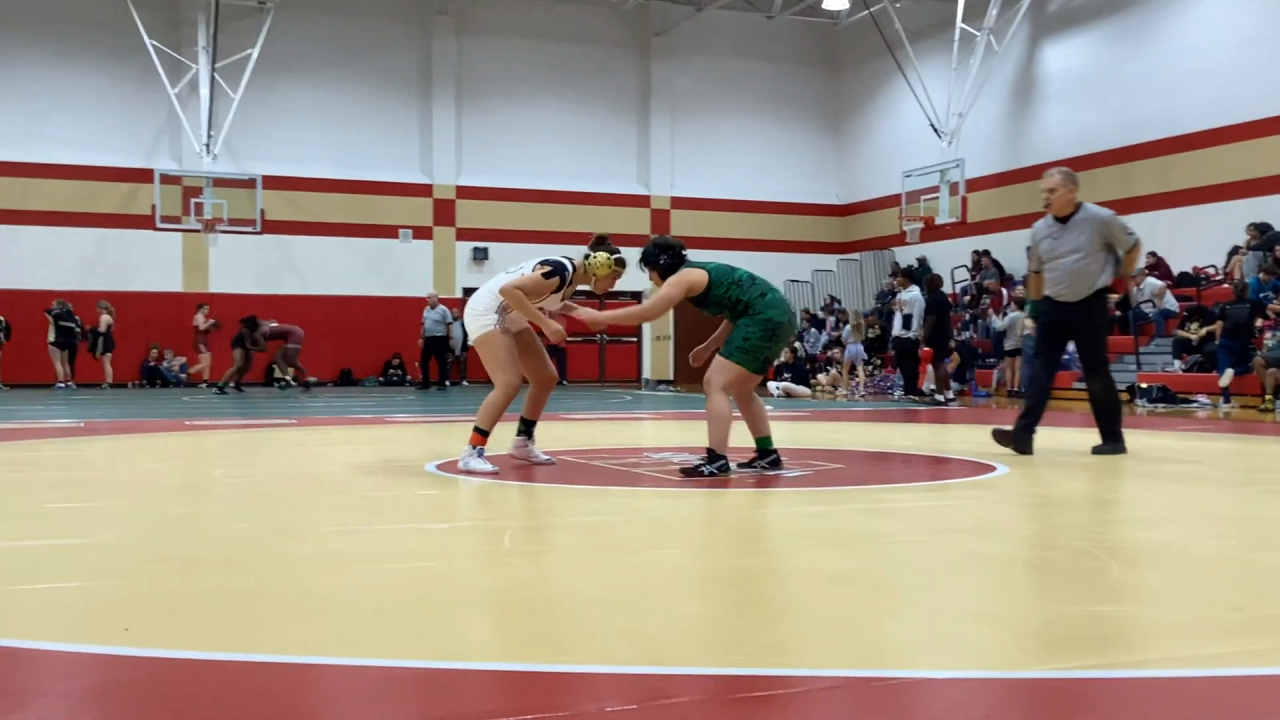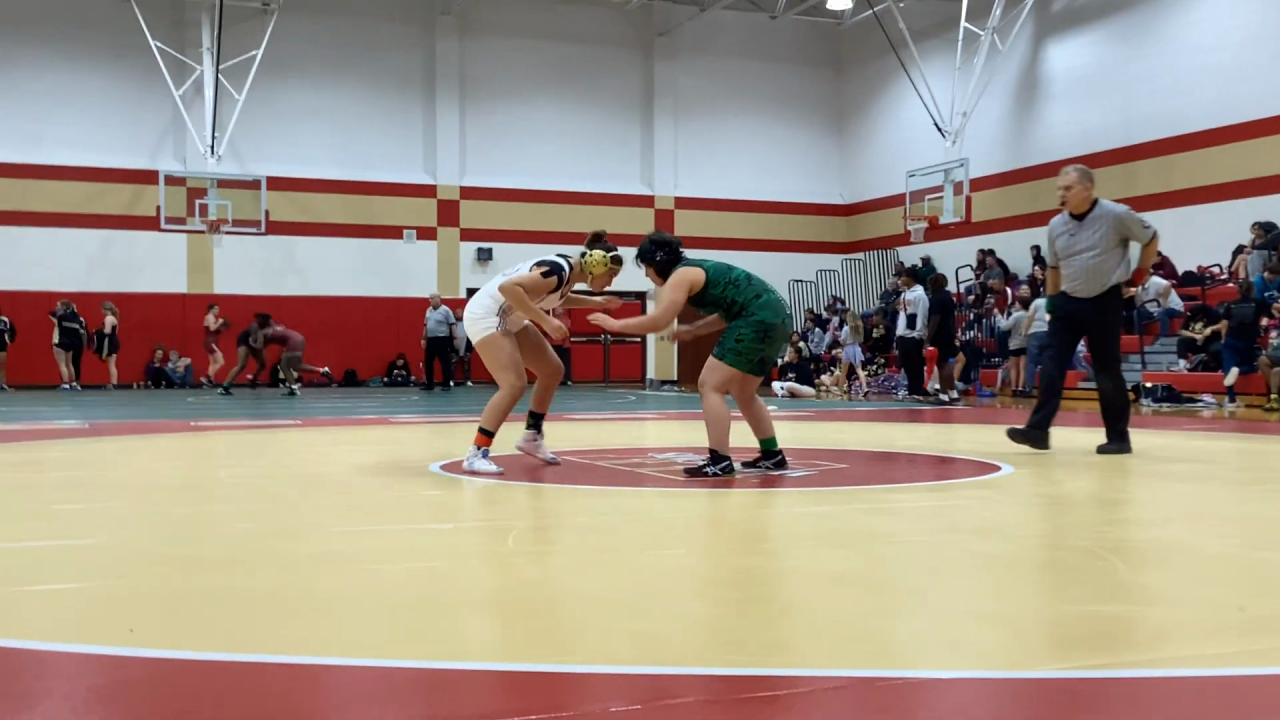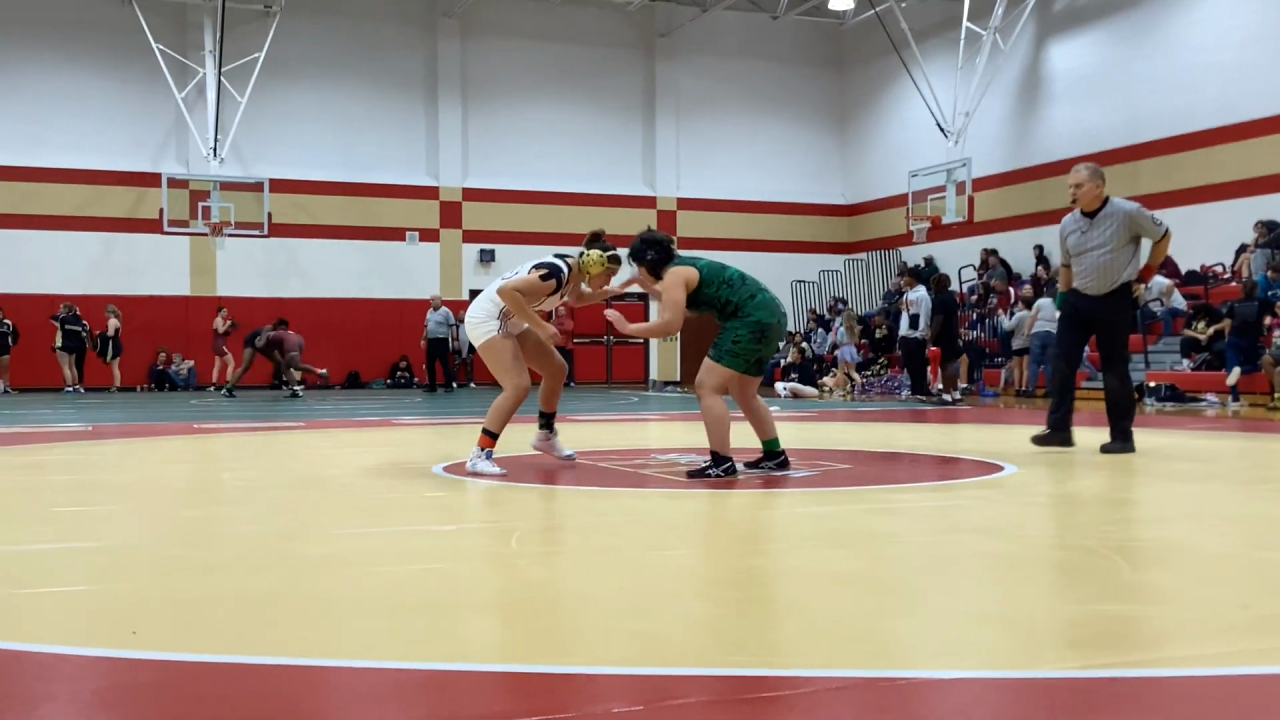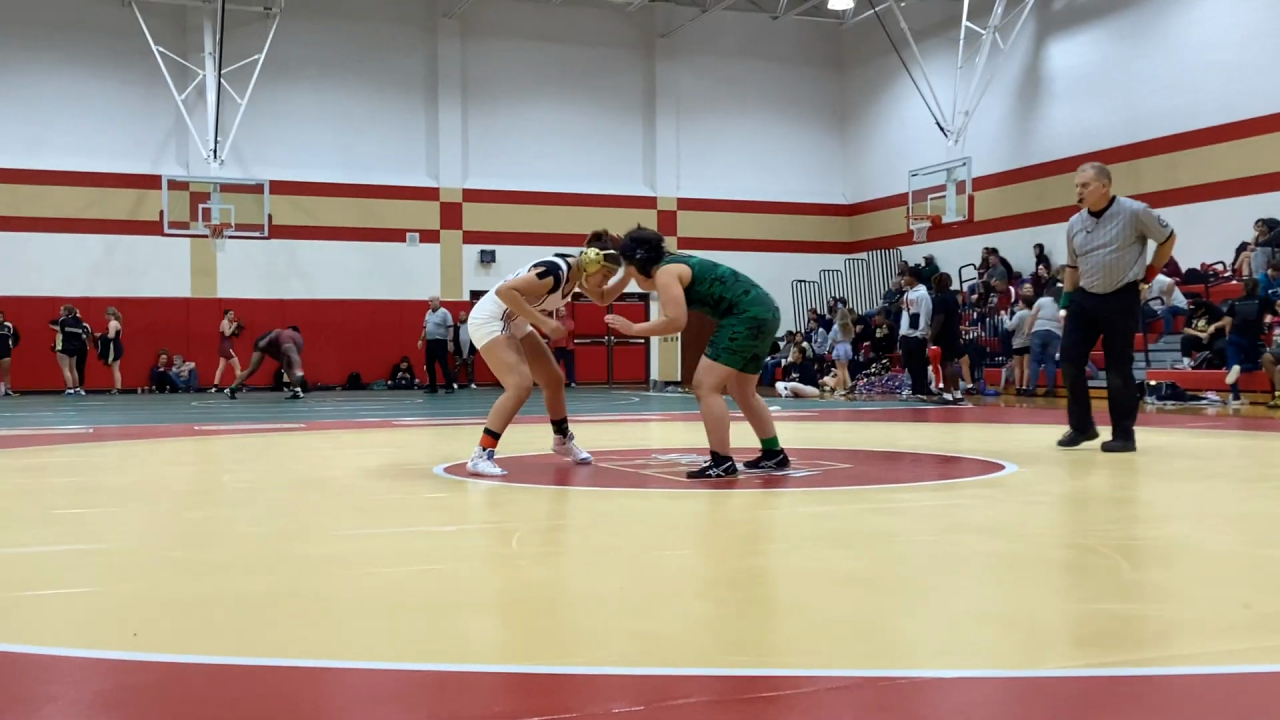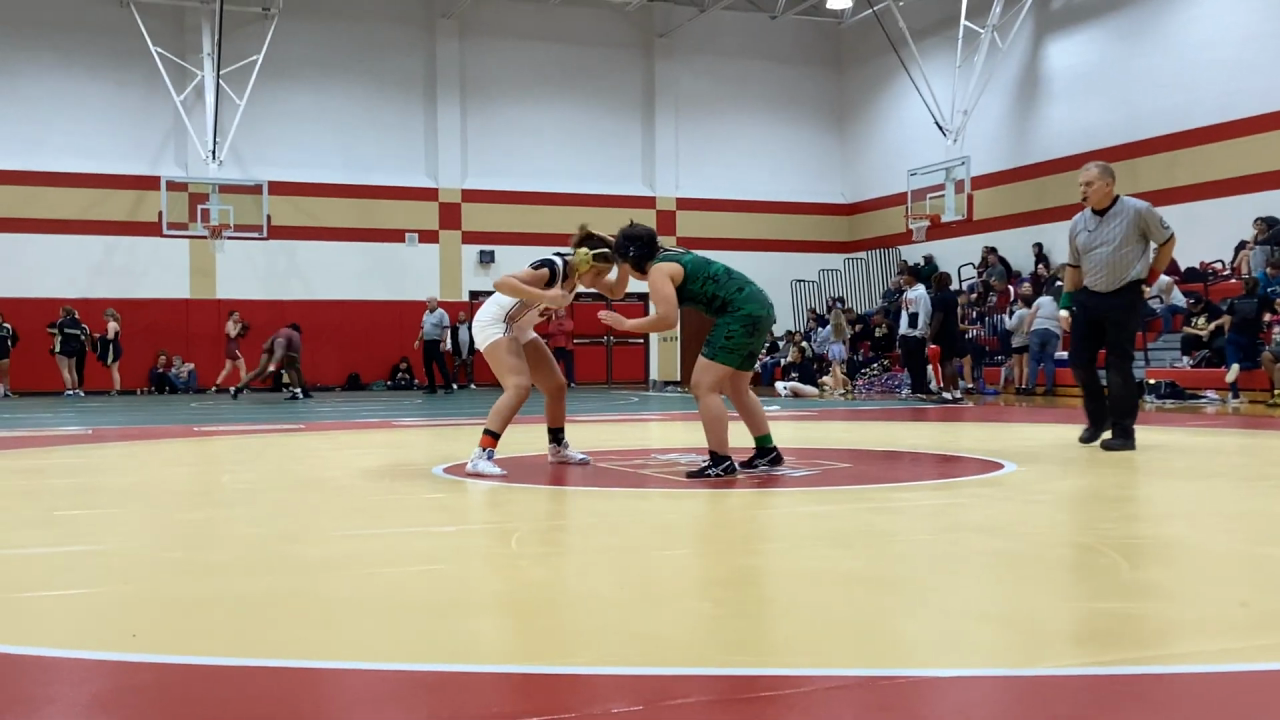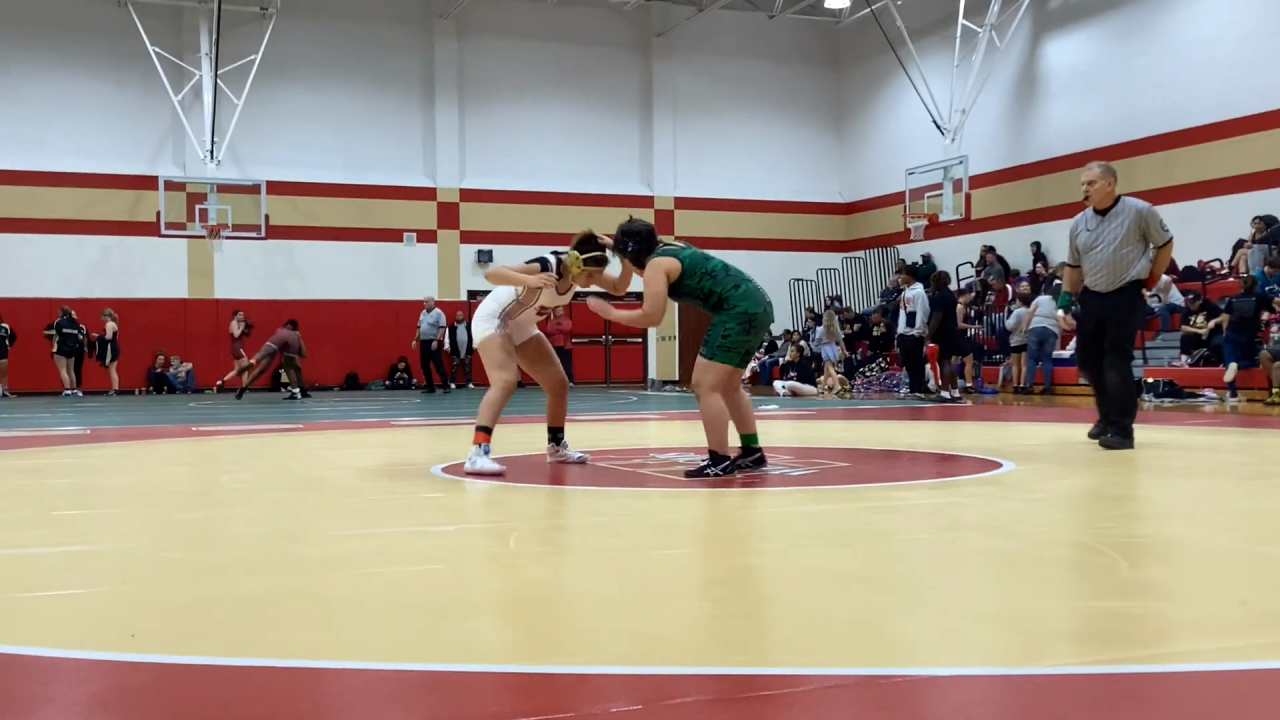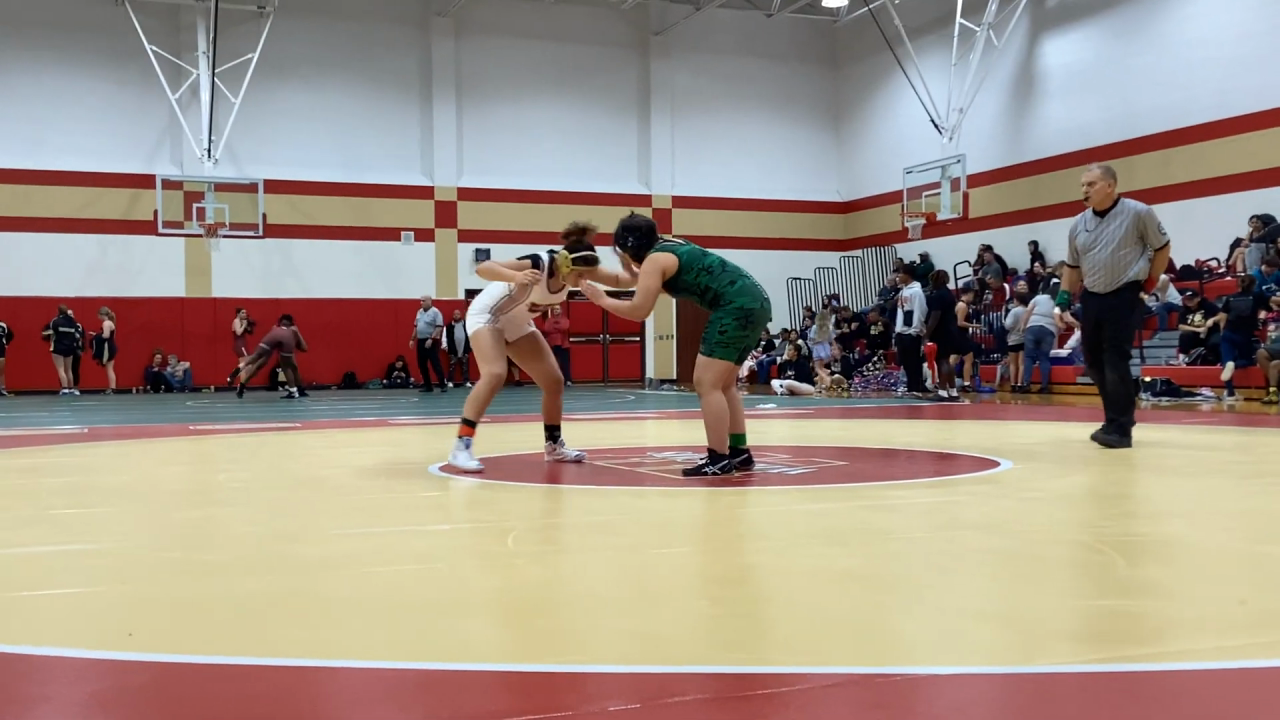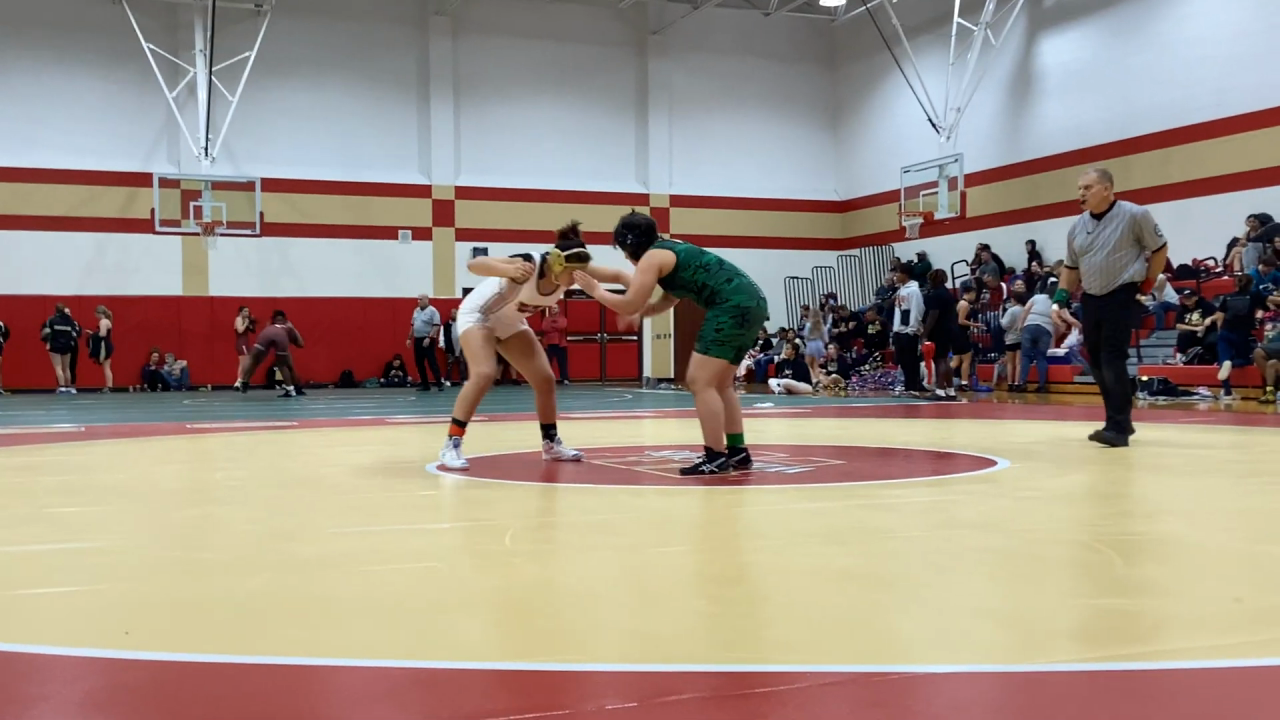
dt=0.1s
person 1, frame 1
left shoulder: (1100, 219)
right shoulder: (1040, 229)
left elbow: (1132, 247)
right wrist: (1033, 307)
left hip: (1089, 307)
right hip: (1052, 307)
left knee: (1096, 373)
right knee: (1041, 369)
left ankle: (1113, 437)
right ankle: (1022, 434)
person 1, frame 2
left shoulder: (1116, 215)
right shoulder: (1056, 225)
left elbow: (1151, 239)
left wrist: (1138, 277)
right wrist: (1050, 301)
left hip: (1105, 303)
right hip: (1067, 303)
left knee: (1107, 370)
right knee: (1053, 365)
left ankle: (1118, 437)
right ankle: (1037, 429)
person 1, frame 3
left shoulder: (1128, 212)
right shoulder: (1068, 223)
left elbow: (1163, 236)
left wrist: (1146, 274)
right wrist: (1061, 300)
left hip: (1115, 300)
right hip: (1078, 300)
left knee: (1114, 369)
right knee: (1063, 362)
left ankle: (1121, 436)
right ankle: (1059, 428)
person 1, frame 4
left shoulder: (1135, 212)
right shoulder: (1075, 224)
left elbow: (1168, 239)
left wrist: (1150, 274)
right wrist: (1066, 301)
left hip: (1121, 299)
right hip: (1085, 299)
left knee: (1118, 367)
right knee: (1070, 360)
left ankle: (1123, 434)
right ankle: (1081, 426)
person 1, frame 5
left shoulder: (1138, 211)
right shoulder: (1077, 223)
left elbow: (1168, 241)
left wrist: (1151, 277)
right wrist: (1066, 302)
left hip: (1125, 297)
right hip: (1088, 297)
left knee: (1118, 366)
right knee: (1079, 361)
left ankle: (1123, 432)
right ankle: (1099, 419)
person 1, frame 6
left shoulder: (1139, 211)
right shoulder: (1079, 223)
left elbow: (1165, 245)
right elbow: (1073, 266)
left wrist: (1150, 281)
right wrist: (1065, 302)
left hip: (1126, 297)
right hip: (1091, 297)
left knee: (1117, 364)
right knee: (1088, 361)
left ankle: (1122, 430)
right ankle: (1109, 417)
person 1, frame 7
left shoulder: (1138, 213)
right shoulder: (1079, 224)
left elbow: (1162, 248)
right elbow: (1072, 267)
left wrist: (1149, 284)
right wrist: (1063, 299)
left hip: (1124, 297)
right hip: (1091, 298)
left knee: (1115, 363)
right knee: (1094, 363)
left ankle: (1120, 428)
right ankle: (1119, 416)
person 1, frame 8
left shoulder: (1133, 215)
right shoulder: (1077, 226)
left elbow: (1160, 249)
right elbow: (1072, 267)
left wrist: (1146, 286)
right wrist: (1060, 297)
left hip: (1122, 298)
right hip: (1090, 300)
left knee: (1113, 361)
right knee: (1098, 364)
left ankle: (1117, 427)
right ankle: (1120, 421)
person 2, frame 1
left shoulder: (683, 277)
right shoulder: (700, 275)
left elbow: (646, 313)
left wrist: (598, 317)
right wrist: (710, 348)
left hip: (765, 319)
right hip: (780, 318)
left knee: (715, 385)
right knee: (740, 390)
left ankle: (717, 460)
right ankle: (767, 454)
person 2, frame 2
left shoulder: (681, 276)
right shoulder: (696, 270)
left elbow: (658, 321)
left wrist: (615, 325)
right wrist: (693, 330)
left hip: (759, 319)
right hip: (775, 317)
left knee: (710, 386)
right knee: (743, 392)
left ankle: (720, 460)
right ankle: (772, 455)
person 2, frame 3
left shoulder: (673, 275)
right shoulder: (689, 268)
left elbow: (670, 325)
right elbow: (687, 307)
left wrist: (628, 328)
right wrist: (651, 289)
left hip: (754, 320)
right hip: (770, 317)
left knee: (707, 387)
right knee: (744, 394)
left ankle: (723, 462)
right ankle: (775, 455)
person 2, frame 4
left shoulder: (666, 272)
right shoulder: (673, 261)
left elbow: (675, 322)
right elbow: (651, 285)
left wrist: (632, 328)
left hip: (747, 316)
right hip: (763, 312)
left knee: (705, 386)
right knee: (743, 392)
left ankle: (723, 462)
right ankle: (774, 454)
person 2, frame 5
left shoulder: (659, 270)
right shoulder: (669, 257)
left elbow: (667, 320)
left wrist: (624, 324)
left hip: (742, 313)
right hip: (757, 309)
left knee: (703, 386)
right knee: (736, 389)
left ankle: (721, 461)
right ankle: (767, 451)
person 2, frame 6
left shoulder: (657, 264)
right shoulder: (673, 249)
left elbow: (651, 317)
left wrist: (611, 312)
left hip: (740, 310)
right hip: (757, 307)
left knee: (705, 386)
right knee: (728, 387)
left ankle: (721, 461)
right ankle: (751, 452)
person 2, frame 7
left shoulder: (654, 260)
right shoulder: (672, 246)
left elbow: (639, 310)
right elbow: (656, 287)
left wrist: (602, 299)
right wrist: (632, 272)
left hip: (736, 306)
right hip: (754, 303)
left knee: (706, 384)
right knee: (723, 384)
left ankle: (719, 459)
right ankle: (739, 452)
person 2, frame 8
left shoulder: (652, 257)
right shoulder: (672, 250)
left elbow: (630, 304)
right elbow: (670, 298)
left wrist: (595, 290)
right wrist: (639, 314)
left hip: (734, 304)
right hip: (752, 302)
left knee: (700, 382)
right knee: (719, 384)
left ankle: (718, 457)
right ankle: (738, 452)
person 3, frame 1
left shoulder: (573, 275)
right shoulder: (560, 272)
right elbow: (508, 290)
left wrist: (577, 310)
right wrist: (545, 323)
left hip: (510, 318)
right hip: (485, 312)
left knee: (547, 378)
right knee: (509, 384)
left ankle: (523, 443)
right ankle: (472, 454)
person 3, frame 2
left shoulder: (571, 271)
right shoulder: (558, 272)
right elbow: (508, 287)
left wrist: (596, 302)
right wrist: (545, 319)
left hip: (508, 318)
right hip: (485, 315)
left knee: (553, 371)
right knee: (514, 385)
left ankle: (531, 437)
right ankle: (476, 454)
person 3, frame 3
left shoulder: (571, 272)
right shoulder: (556, 274)
left elbow: (576, 298)
right elbow: (505, 290)
left wrist: (613, 291)
right wrist: (540, 325)
left hip: (510, 321)
right hip: (487, 319)
left knee: (557, 370)
right knee: (518, 387)
left ankle: (545, 436)
right ankle: (479, 456)
person 3, frame 4
left shoulder: (577, 271)
right shoulder: (555, 273)
left elbow: (603, 298)
right elbow: (503, 290)
left wrist: (626, 276)
right wrist: (541, 320)
left hip: (513, 325)
right hip: (489, 320)
left knee: (555, 380)
right knee: (519, 387)
left ankle: (563, 441)
right ankle: (481, 456)
person 3, frame 5
left shoulder: (575, 270)
right shoulder: (552, 269)
left elbow: (615, 292)
right elbow: (501, 282)
right wrist: (542, 295)
left hip: (517, 328)
right hip: (493, 324)
left knee: (557, 386)
right knee: (519, 387)
left ankle: (558, 449)
right ankle: (481, 457)
person 3, frame 6
left shoulder: (579, 269)
right shoulder: (546, 267)
left elbow: (618, 287)
right elbow: (493, 272)
right wrist: (526, 280)
left hip: (521, 327)
right hip: (492, 320)
left knee: (559, 384)
right knee: (506, 381)
left ankle: (557, 447)
right ankle: (478, 452)
person 3, frame 7
left shoulder: (573, 267)
right shoulder: (539, 265)
left elbow: (618, 281)
right elbow: (483, 268)
right wrist: (515, 276)
left hip: (517, 324)
right hip: (486, 315)
left knee: (554, 381)
right knee: (494, 375)
left ankle: (554, 446)
right ankle: (461, 447)
person 3, frame 8
left shoulder: (570, 271)
right shoulder: (530, 265)
left elbow: (617, 276)
right elbow: (474, 264)
right wrist: (506, 270)
left hip: (510, 323)
right hip: (476, 313)
left knee: (545, 379)
right knee: (484, 374)
left ankle: (552, 444)
right ankle: (451, 446)
